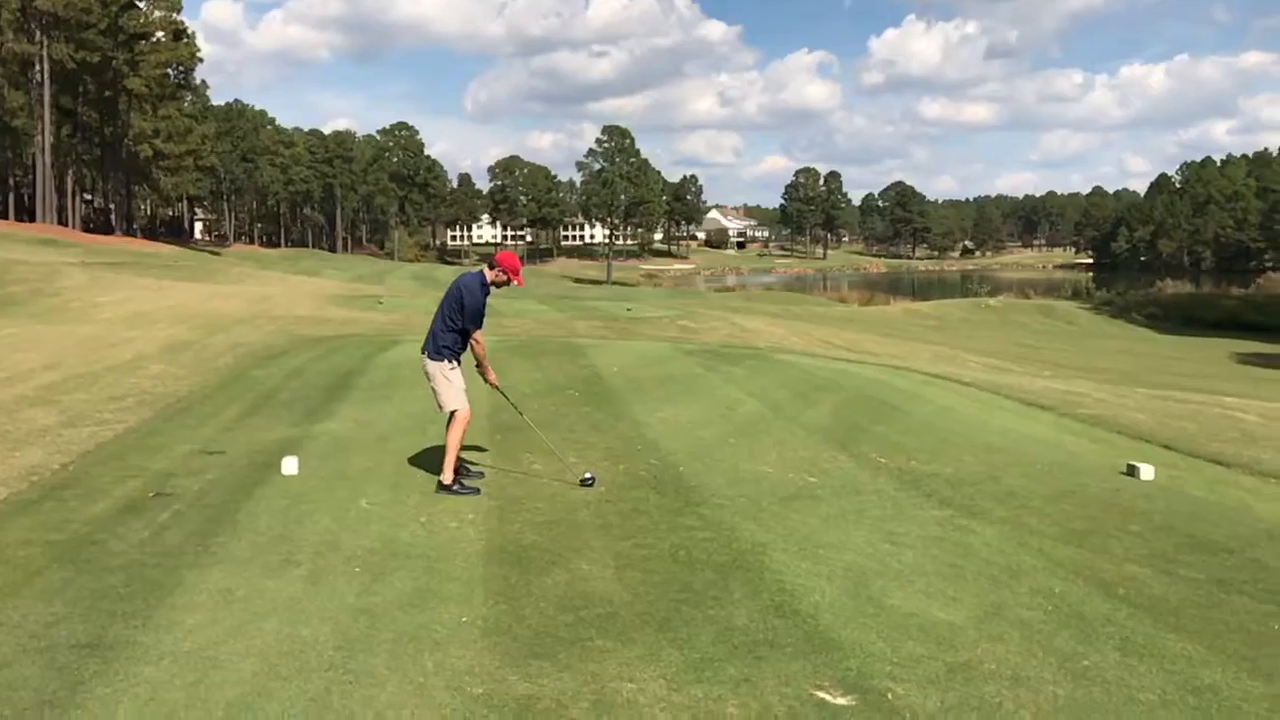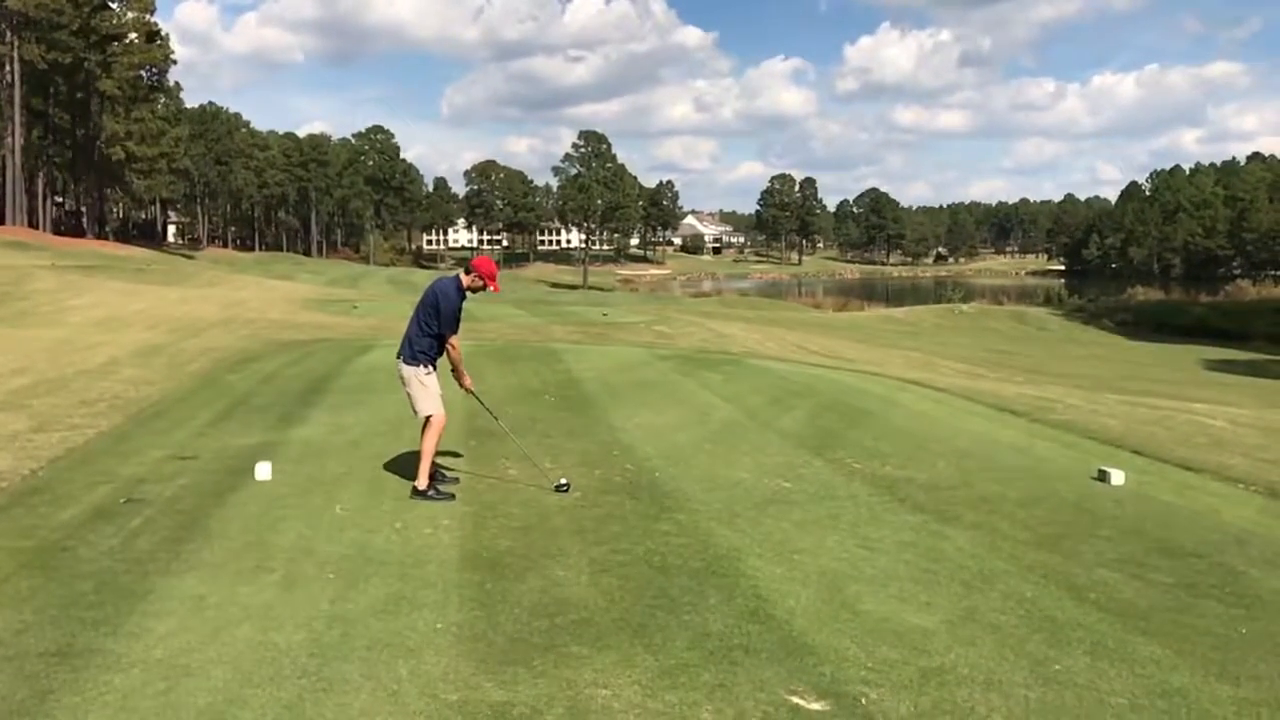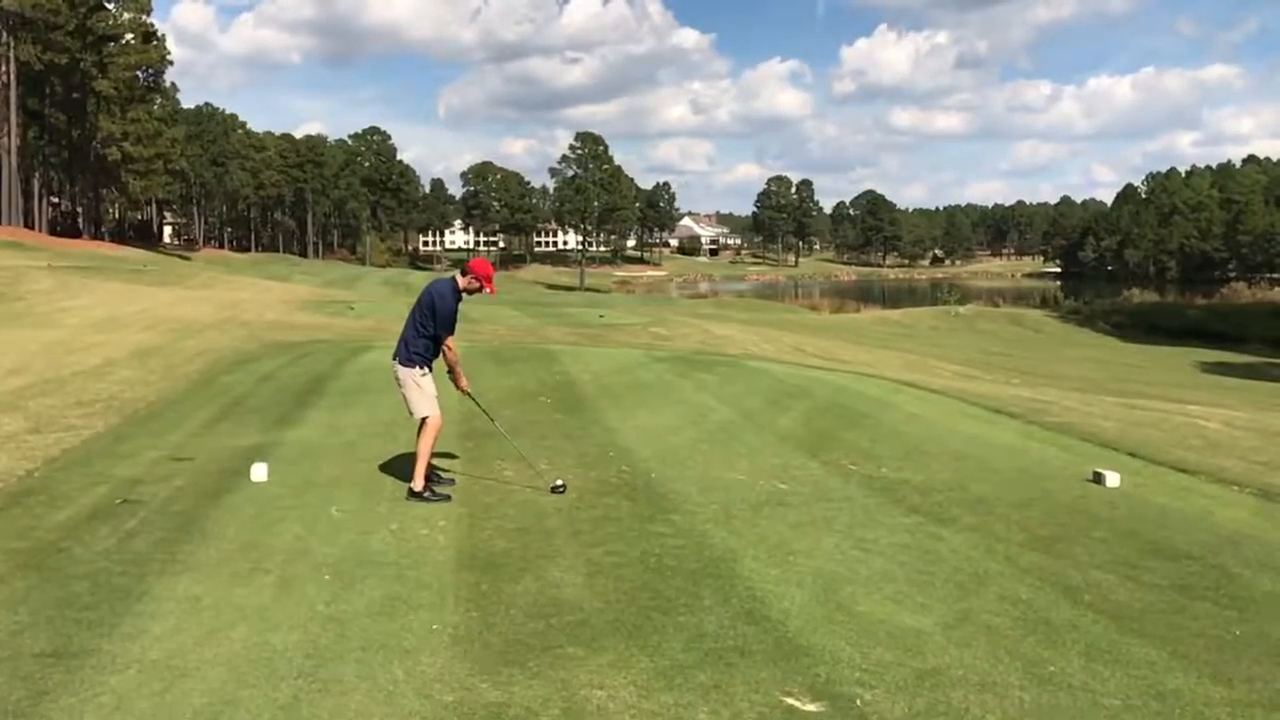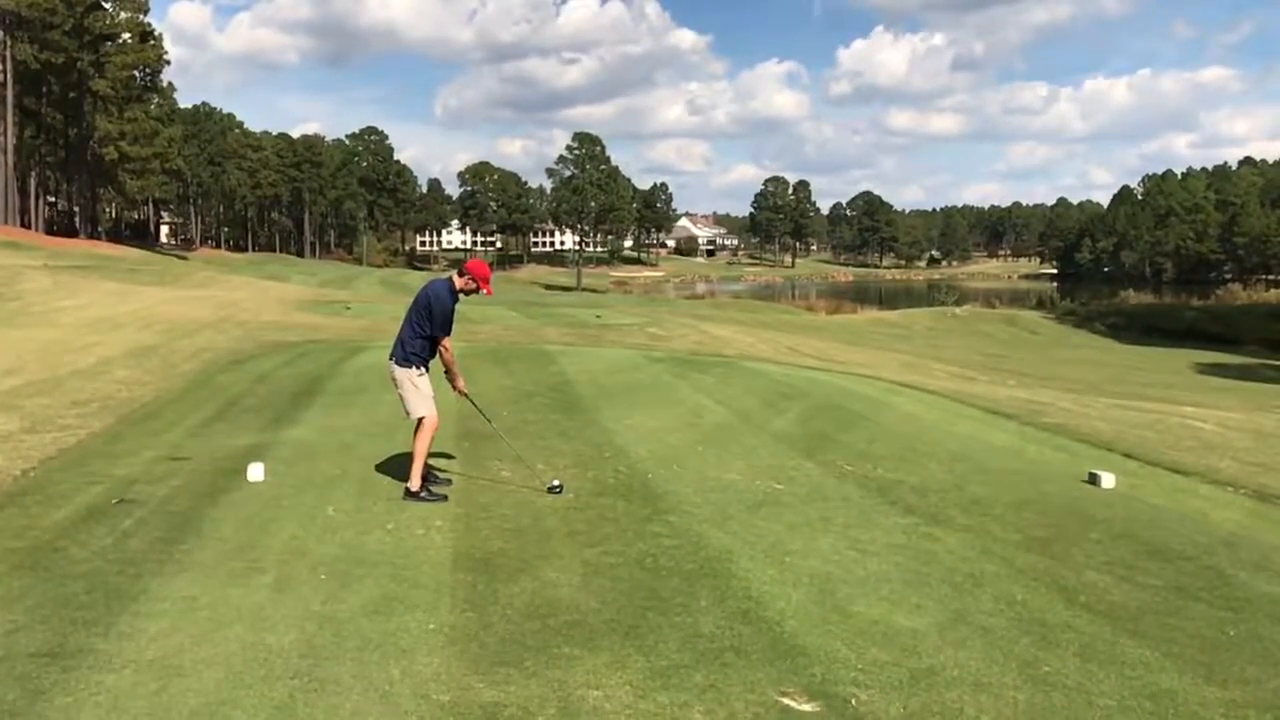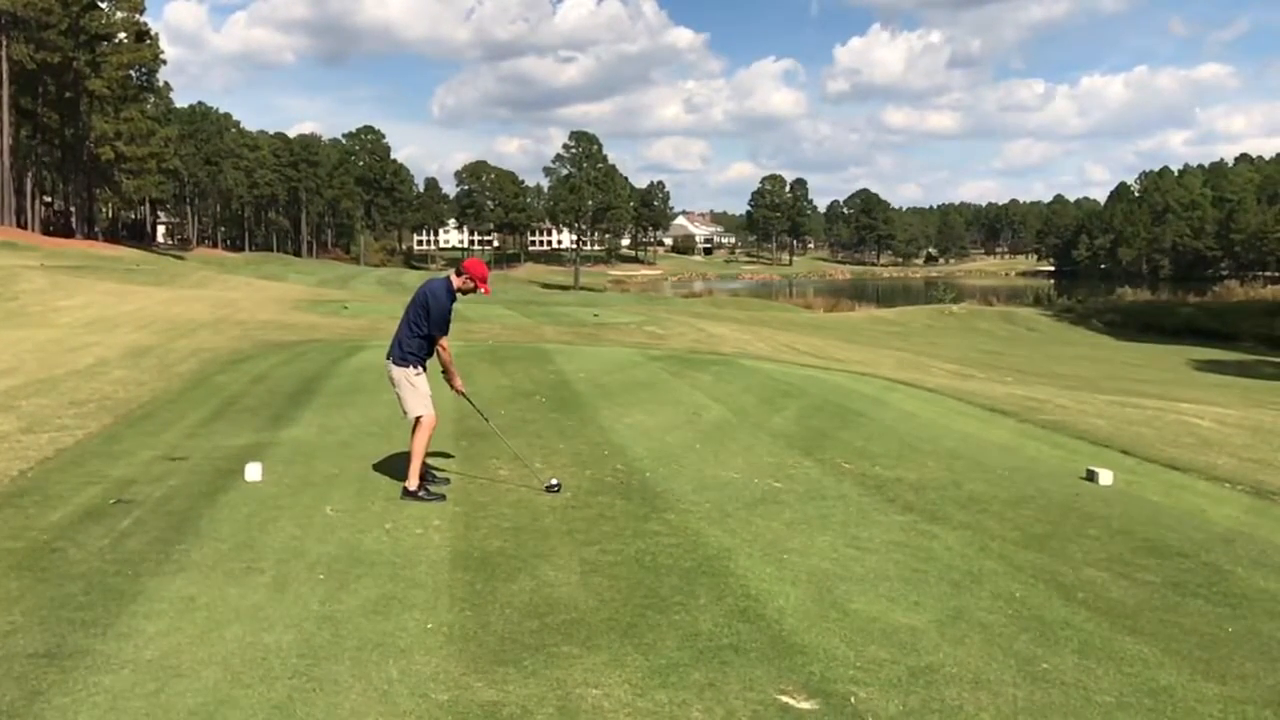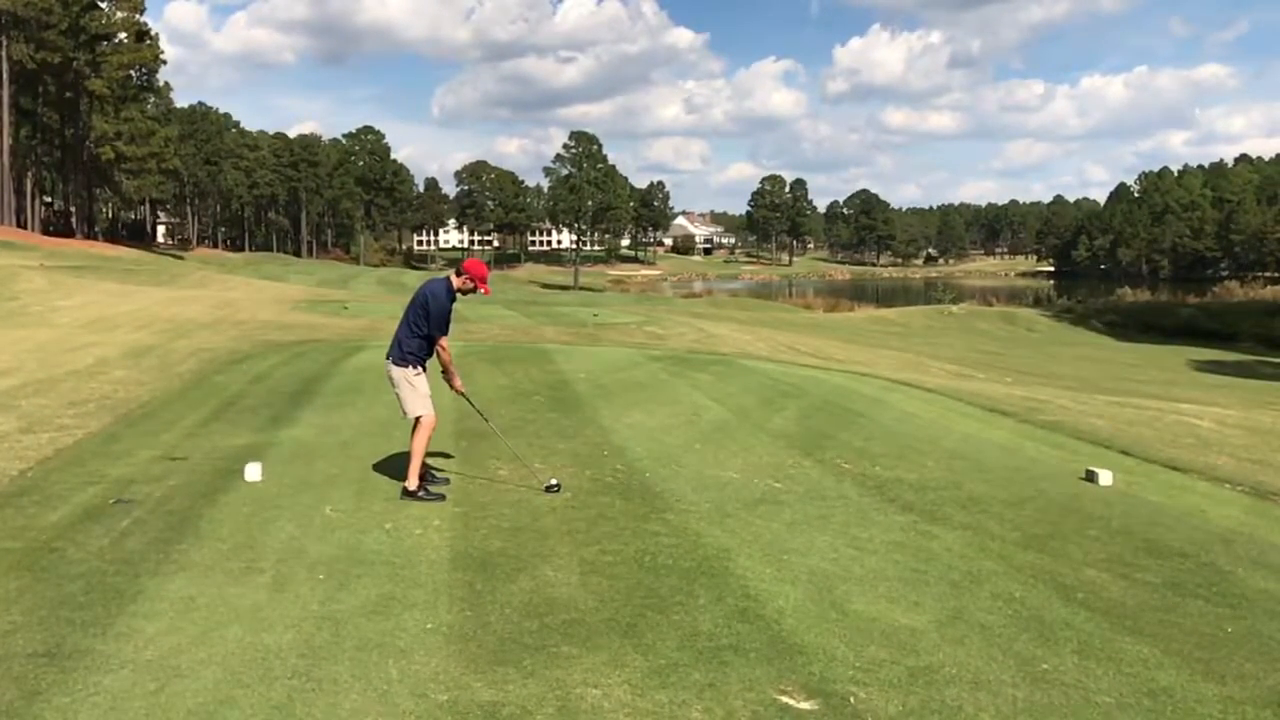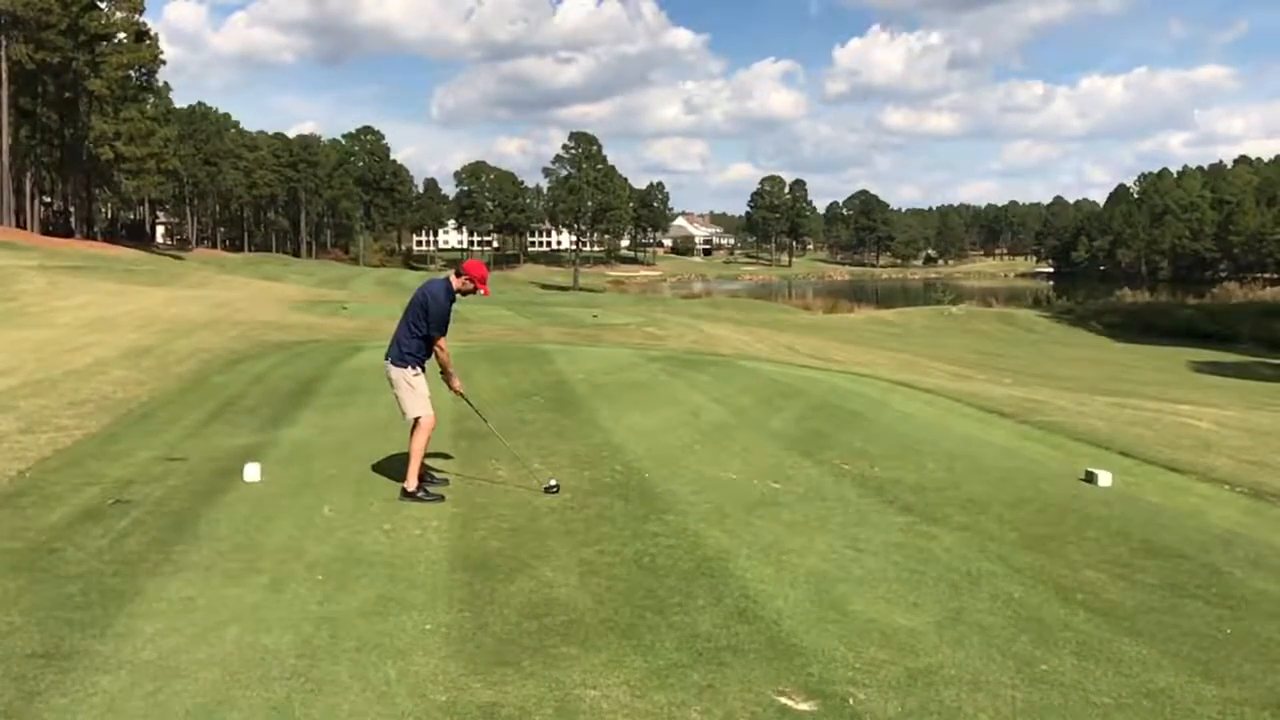
dt=0.7s
person 1, frame 1
left shoulder: (472, 280)
right shoulder: (474, 290)
right elbow: (475, 339)
left wrist: (482, 365)
right wrist: (486, 370)
left hip: (444, 354)
right hip: (441, 357)
left knee: (457, 412)
right knee: (462, 414)
left ankle: (453, 465)
right ankle: (447, 479)
person 1, frame 2
left shoulder: (448, 285)
right shoulder: (450, 294)
right elbow: (450, 343)
left wrist: (457, 370)
right wrist: (462, 375)
left hip: (420, 359)
right hip: (417, 362)
left knee: (432, 417)
right knee: (437, 419)
left ankle: (429, 470)
right ankle: (421, 485)
person 1, frame 3
left shoulder: (444, 287)
right shoulder: (446, 296)
right elbow: (446, 345)
left wrist: (454, 372)
right wrist: (459, 376)
left hip: (415, 361)
right hip: (413, 364)
left knee: (428, 419)
right knee: (433, 421)
left ankle: (425, 472)
right ankle: (417, 486)
person 1, frame 4
left shoulder: (441, 287)
right shoulder: (443, 296)
right elbow: (443, 346)
left wrist: (450, 372)
right wrist: (456, 377)
left hip: (411, 361)
right hip: (409, 364)
left knee: (424, 418)
right knee: (430, 421)
left ankle: (421, 471)
right ankle: (414, 486)
person 1, frame 5
left shoulder: (438, 287)
right shoulder: (440, 296)
right elbow: (440, 345)
left wrist: (449, 372)
right wrist: (453, 377)
left hip: (408, 360)
right hip: (406, 363)
left knee: (422, 418)
right knee: (427, 420)
left ankle: (419, 471)
right ankle: (412, 485)
person 1, frame 6
left shoulder: (438, 287)
right shoulder: (440, 296)
right elbow: (440, 345)
left wrist: (448, 372)
right wrist: (453, 377)
left hip: (408, 360)
right hip: (406, 363)
left knee: (422, 418)
right knee: (427, 420)
left ankle: (419, 471)
right ankle: (412, 485)
person 1, frame 7
left shoulder: (438, 287)
right shoulder: (439, 297)
right elbow: (439, 346)
left wrist: (447, 372)
right wrist: (452, 377)
left hip: (407, 361)
right hip: (405, 364)
left knee: (421, 419)
right knee: (426, 421)
left ankle: (418, 472)
right ankle: (410, 486)
